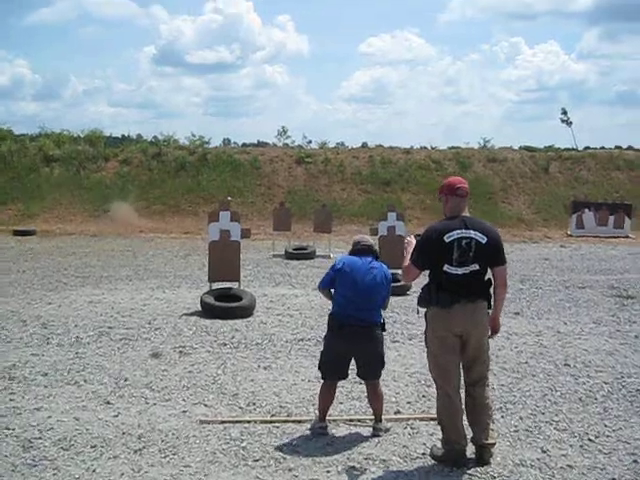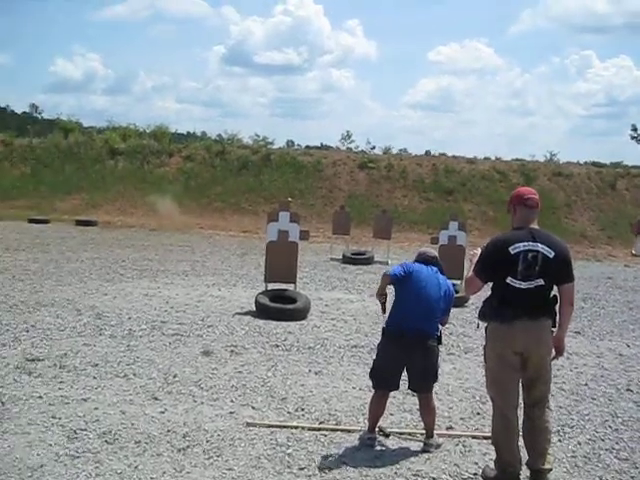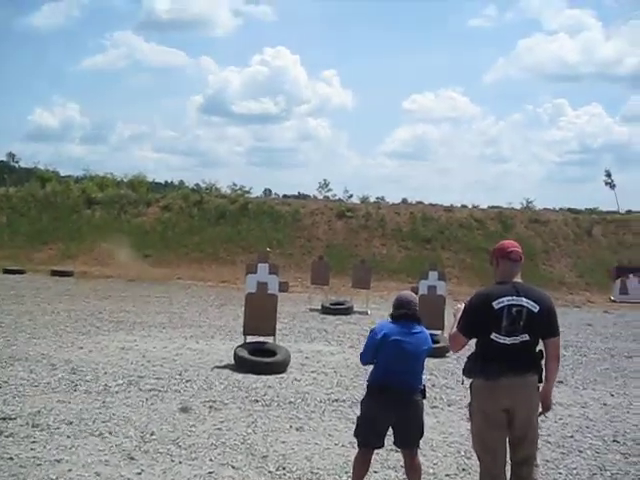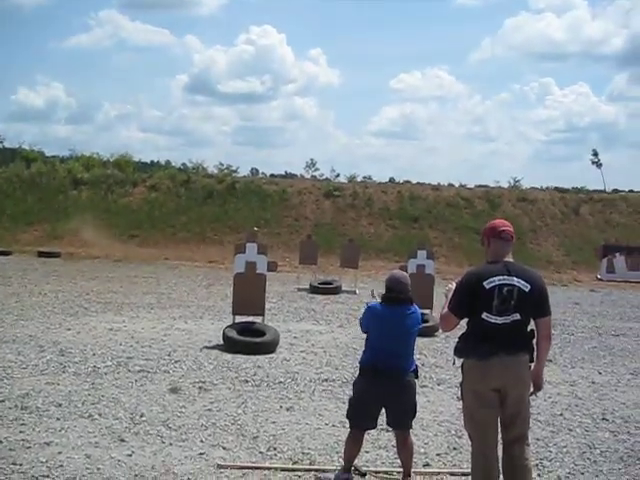
dt=0.5s
person 1, frame 1
left shoulder: (434, 232)
right shoulder: (488, 232)
left elbow: (408, 275)
right elbow: (501, 281)
left wrist: (410, 249)
right wrist: (496, 314)
left hip: (442, 314)
right hip: (476, 313)
left knee: (447, 384)
right knee: (478, 382)
left ankle: (454, 448)
right ankle: (484, 444)
person 1, frame 2
left shoulder: (500, 244)
right shoulder: (557, 247)
left elbow: (471, 288)
right elbow: (568, 300)
left wrist: (476, 261)
right wrist: (561, 334)
left hip: (503, 331)
right hip: (540, 330)
left knee: (504, 404)
right knee: (538, 404)
person 1, frame 3
left shoulder: (483, 298)
right shoulder: (542, 300)
left elbow: (455, 344)
right elbow: (553, 353)
left wrist: (459, 314)
right wrist: (547, 390)
left hip: (488, 386)
right hip: (526, 386)
person 1, frame 4
left shoulder: (473, 278)
right shoulder: (533, 280)
left elbow: (446, 324)
right elbow: (545, 333)
left wrist: (451, 294)
right wrist: (538, 369)
left hip: (480, 366)
right hip: (518, 365)
left knee: (483, 442)
right knee: (518, 441)
person 2, frame 1
left shoulder: (343, 262)
right shoulder: (384, 271)
left elbow: (323, 286)
right elbow: (384, 305)
left hip: (339, 329)
right hip: (370, 332)
left knee: (330, 380)
right knee: (373, 381)
left ankle: (321, 422)
right ankle: (378, 423)
person 2, frame 2
left shoulder: (410, 268)
right shoulder: (447, 286)
left elbow: (388, 275)
right elbow: (444, 321)
left wrist: (381, 292)
left hip: (395, 339)
right hip: (426, 343)
left knee: (382, 389)
right knee: (425, 394)
left ankle: (370, 433)
right ankle: (430, 438)
person 2, frame 3
left shoulder: (382, 329)
right shoulder: (425, 336)
left elbow: (365, 360)
right elbow: (417, 362)
left hip: (379, 397)
right hip: (410, 400)
left knee: (366, 448)
right knee: (410, 452)
person 2, frame 4
left shoulder: (374, 310)
right shoulder: (415, 314)
left hip: (371, 377)
right hip: (403, 380)
left knee: (357, 429)
right knee: (403, 432)
